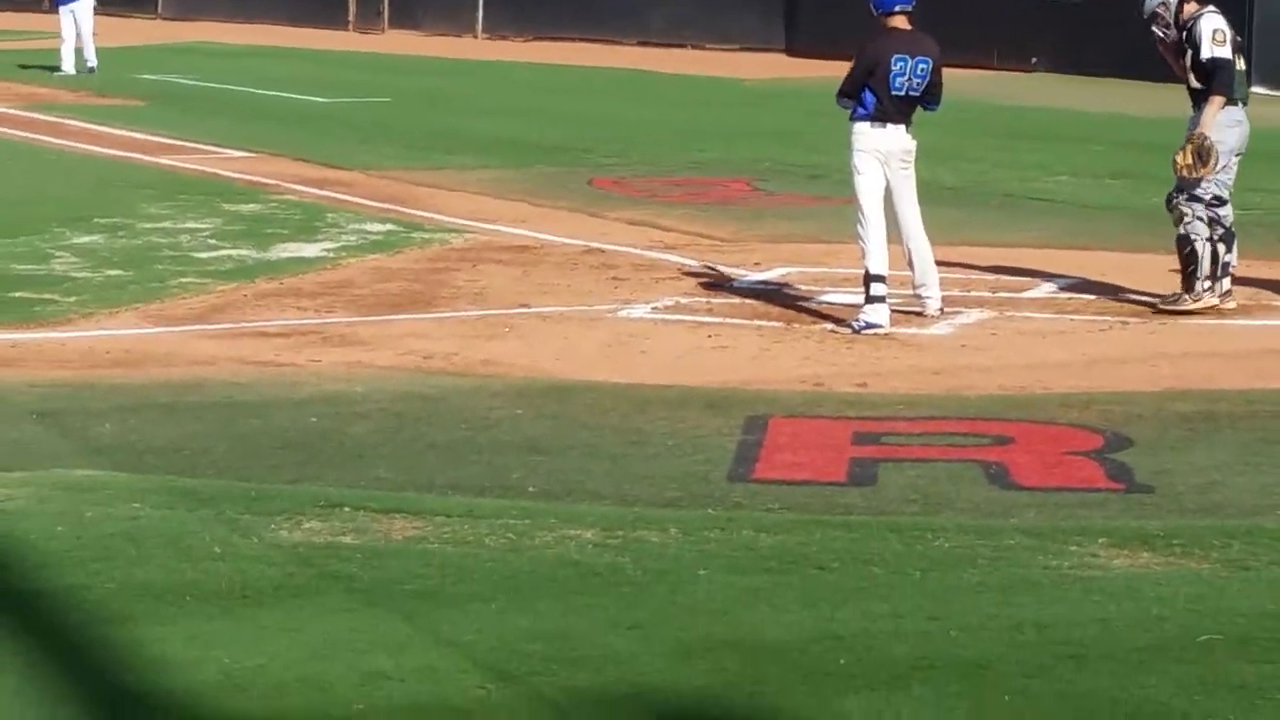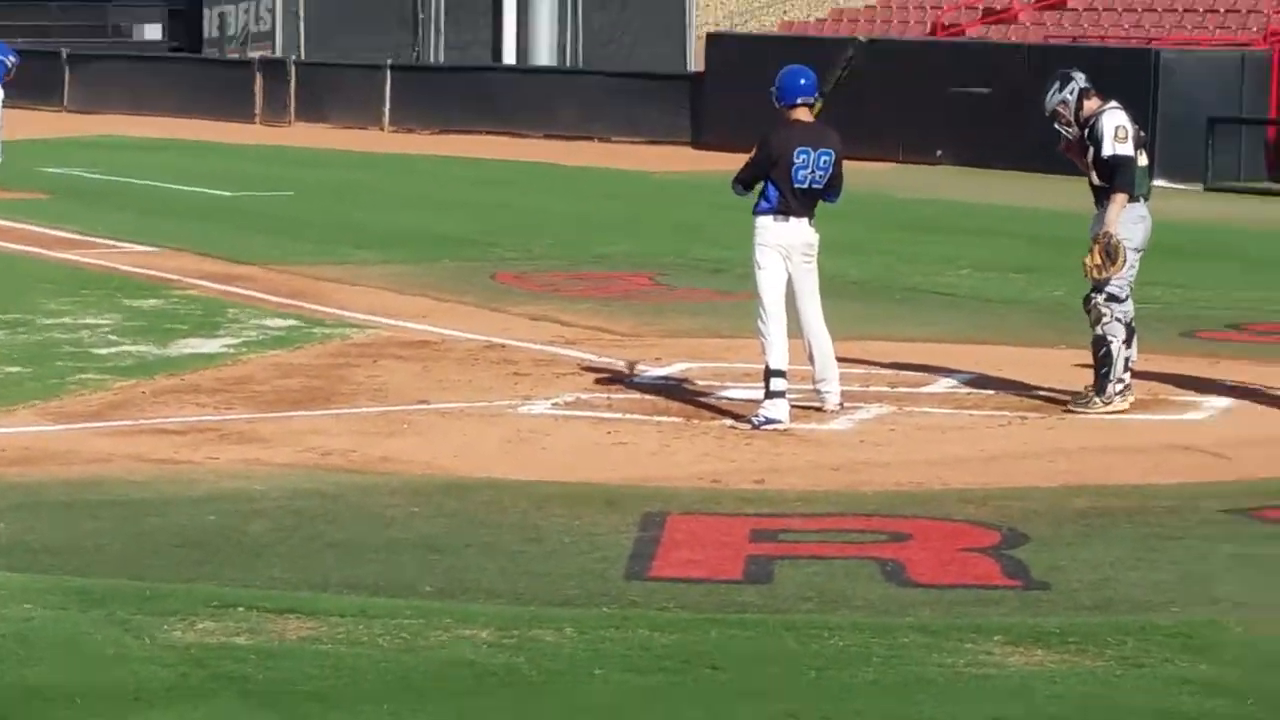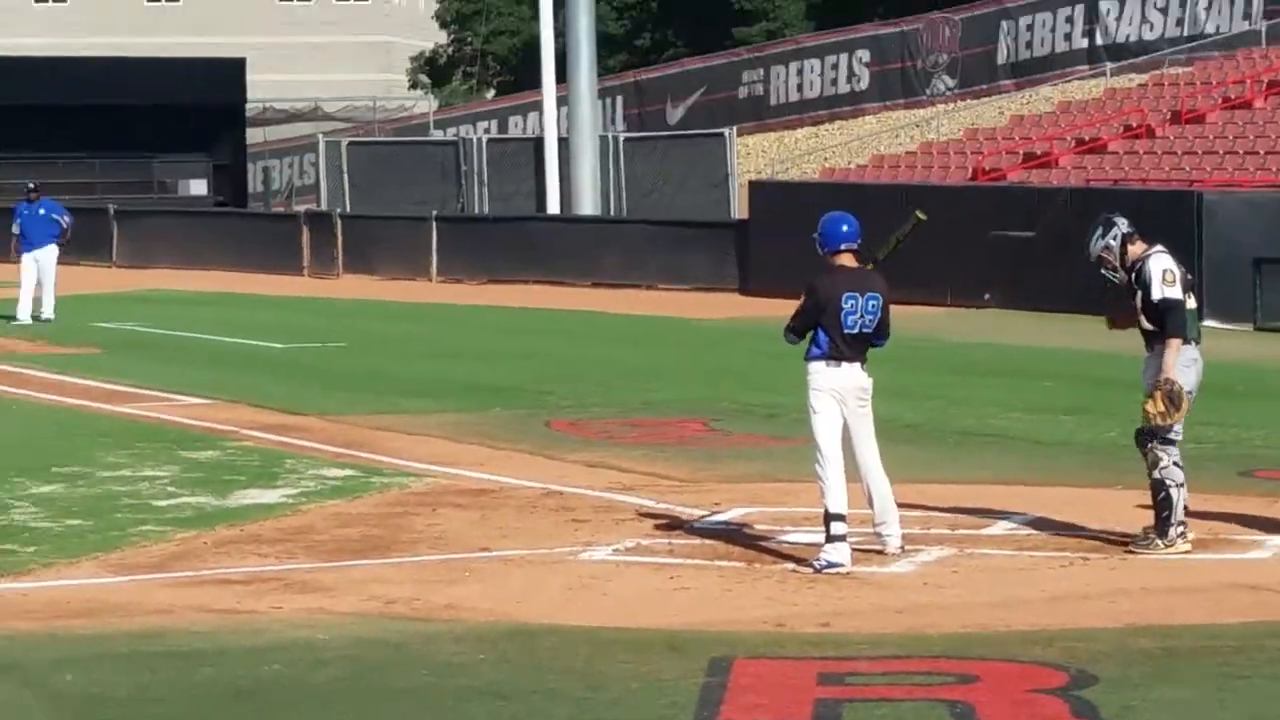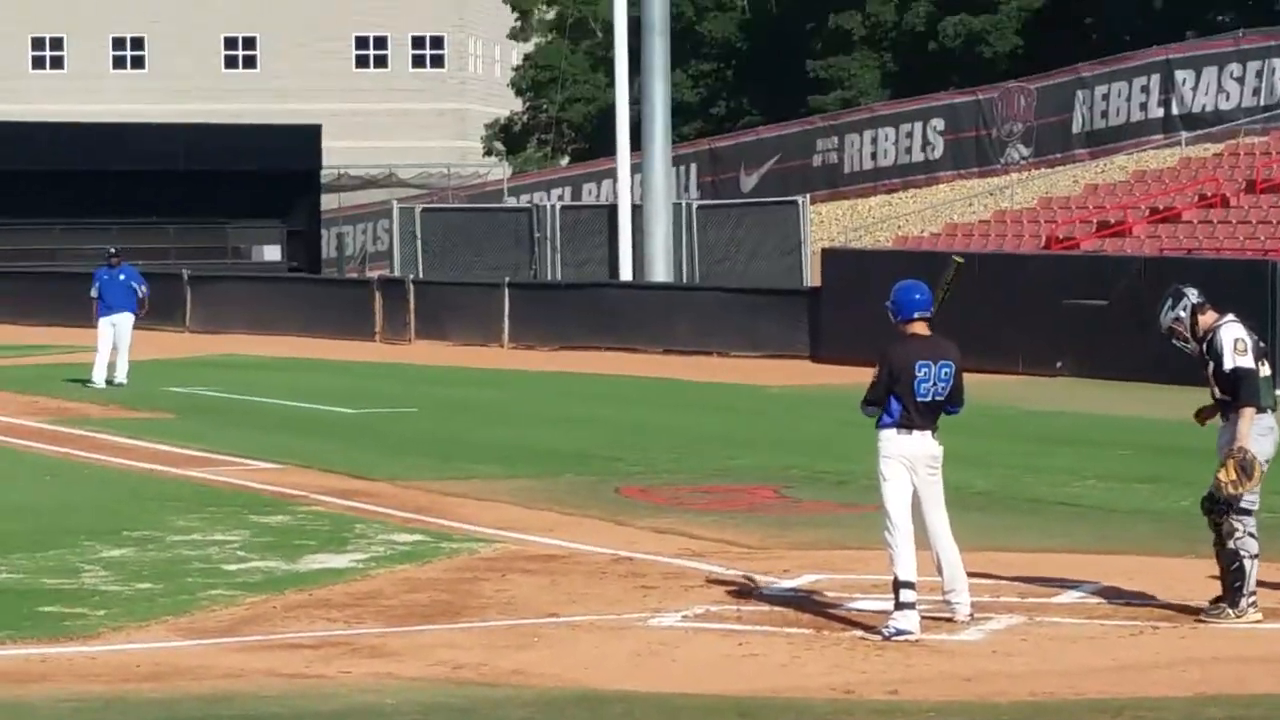
dt=0.2s
person 1, frame 1
left shoulder: (876, 46)
right shoulder: (929, 48)
left elbow: (845, 97)
right elbow: (932, 102)
left hip: (870, 137)
right hip: (903, 138)
left knee: (872, 220)
right knee: (910, 217)
left ankle: (877, 311)
right ankle: (931, 297)
person 1, frame 2
left shoulder: (776, 137)
right shoulder: (831, 139)
left elbow: (741, 185)
right elbow: (832, 194)
left hip: (772, 229)
right hip: (806, 230)
left knee: (772, 313)
right knee: (811, 309)
left ankle: (777, 404)
right ankle: (830, 391)
person 1, frame 3
left shoulder: (823, 284)
right shoulder: (877, 283)
left elbow: (793, 334)
right elbow: (880, 338)
left hip: (826, 375)
right hip: (859, 375)
left knee: (829, 457)
right knee: (868, 453)
left ankle: (837, 548)
right ankle: (891, 535)
person 1, frame 4
left shoulder: (896, 353)
right shoulder: (950, 352)
left elbow: (871, 407)
right elbow: (955, 406)
left hip: (896, 443)
right hip: (930, 443)
left knee: (899, 524)
right knee: (938, 521)
left ankle: (906, 615)
right ankle: (960, 602)
person 2, frame 1
right shoulder: (1196, 29)
left elbow: (1222, 76)
left wrist: (1204, 124)
right wrist: (1172, 54)
left hip: (1220, 121)
right hip: (1223, 122)
left knee: (1189, 199)
right knee: (1215, 204)
left ankle: (1199, 288)
right ankle: (1221, 288)
person 2, frame 2
left shoulder: (1110, 119)
right shoulder: (1099, 123)
left elbow: (1124, 173)
left wrist: (1110, 224)
right wrist: (1079, 156)
left hip: (1123, 217)
right hip: (1120, 218)
left knee: (1104, 299)
right knee: (1116, 299)
left ankle: (1111, 391)
right ankle: (1120, 381)
person 2, frame 3
left shoulder: (1157, 263)
right shoulder: (1148, 267)
left elbow: (1176, 317)
left wrist: (1168, 369)
right wrist: (1132, 321)
left hip: (1175, 361)
right hip: (1168, 361)
left knee: (1161, 442)
right knee: (1153, 440)
left ankle: (1171, 533)
right ankle: (1173, 522)
person 2, frame 4
left shoulder: (1235, 338)
right shoulder: (1223, 339)
left elbow: (1251, 388)
left wrist: (1241, 438)
right wrist: (1215, 408)
left hip: (1250, 430)
right hip: (1241, 430)
left knee: (1236, 513)
right knee: (1216, 505)
left ankle: (1242, 602)
right ankle: (1232, 593)
